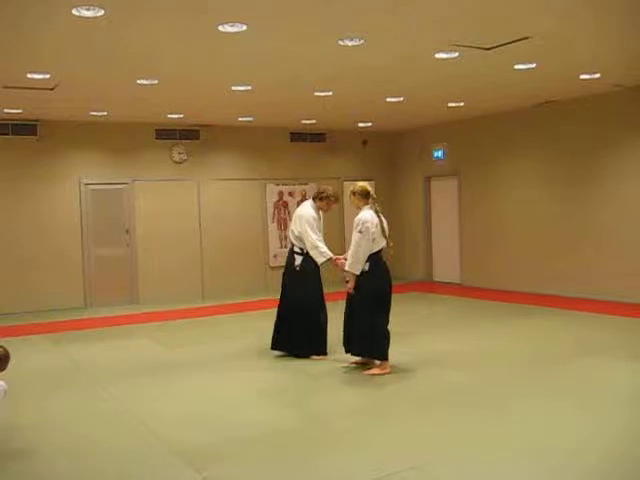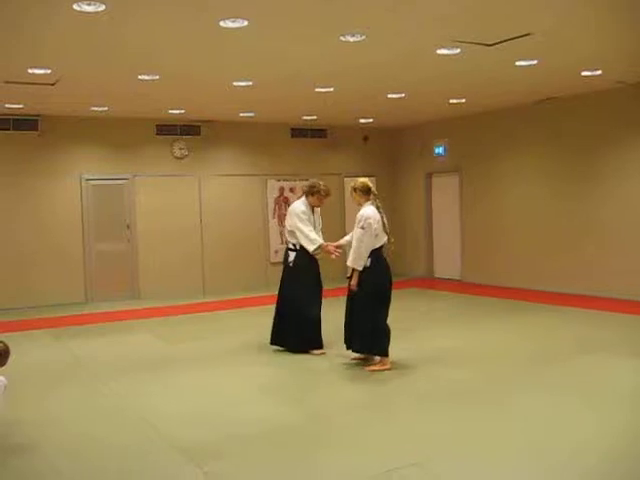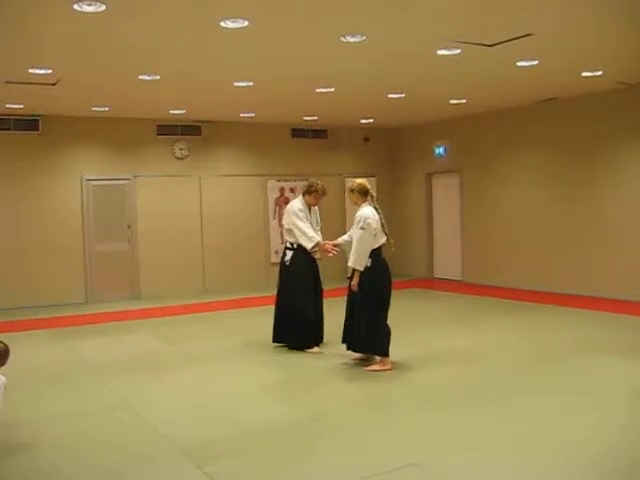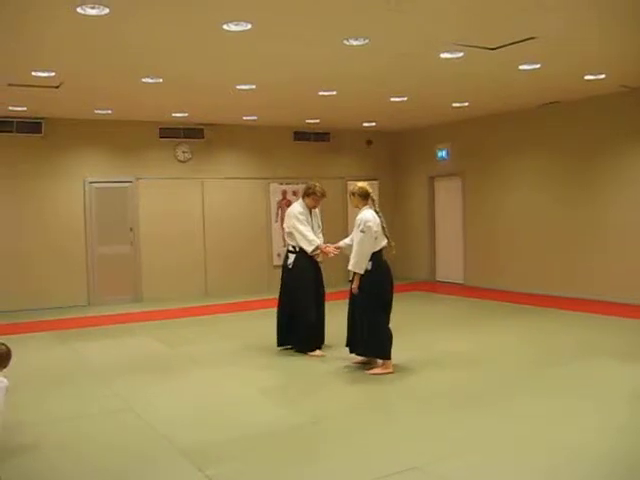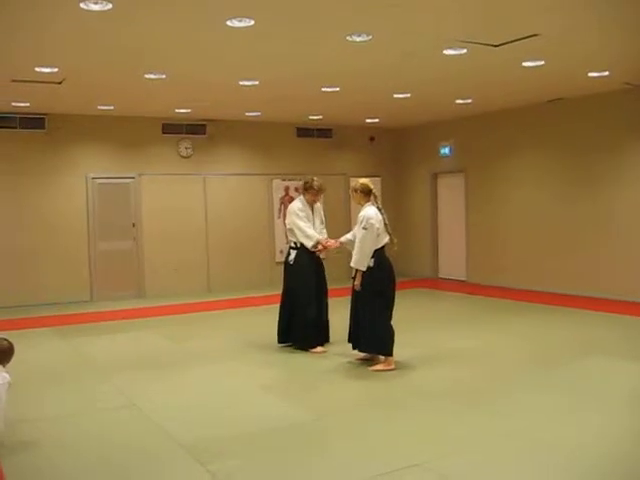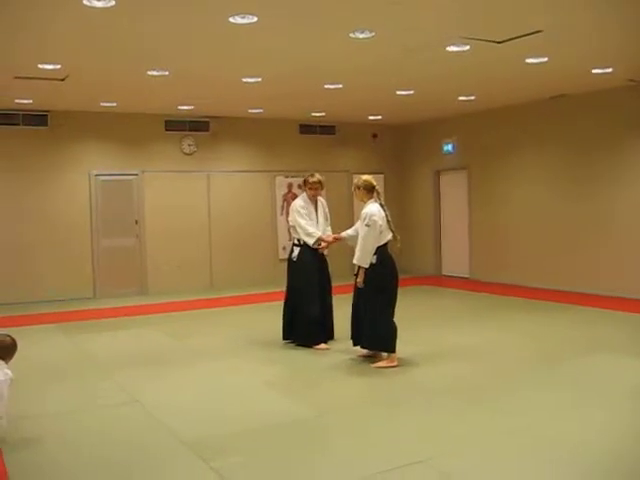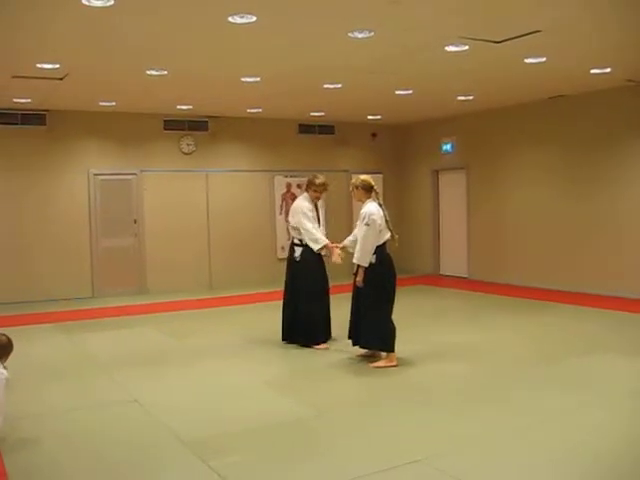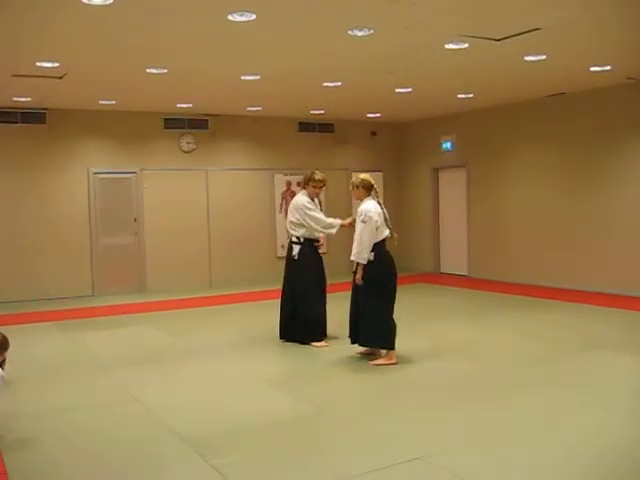
dt=0.3s
person 1, frame 1
left shoulder: (363, 218)
right shoulder: (377, 216)
left elbow: (360, 250)
left wrist: (352, 278)
right wrist: (346, 257)
left hip: (370, 273)
right hip: (377, 269)
left knee: (373, 317)
right knee: (363, 314)
left ankle: (383, 363)
right ankle: (369, 356)
person 1, frame 2
left shoulder: (365, 214)
right shoulder: (374, 211)
left elbow: (361, 247)
left wrist: (355, 275)
right wrist: (337, 244)
left hip: (371, 268)
right hip: (376, 266)
left knee: (373, 313)
right knee: (363, 310)
left ankle: (384, 360)
right ankle: (369, 352)
person 1, frame 3
left shoulder: (364, 214)
right shoulder: (370, 211)
left elbow: (361, 247)
right elbow: (353, 236)
left wrist: (356, 276)
right wrist: (333, 243)
left hip: (371, 269)
right hip: (374, 267)
left knee: (374, 312)
right knee: (363, 310)
left ankle: (384, 360)
right ankle: (369, 352)
person 1, frame 4
left shoulder: (365, 218)
right shoulder: (370, 214)
left elbow: (362, 250)
right elbow: (355, 239)
left wrist: (356, 278)
right wrist: (335, 246)
left hip: (373, 271)
right hip: (375, 270)
left knee: (376, 315)
right knee: (365, 313)
left ankle: (386, 363)
right ankle: (371, 355)
person 1, frame 5
left shoulder: (368, 215)
right shoulder: (372, 211)
left elbow: (364, 247)
right elbow: (357, 235)
left wrist: (359, 275)
right wrist: (338, 241)
left hip: (375, 268)
right hip: (376, 266)
left knee: (378, 312)
right knee: (367, 310)
left ankle: (388, 360)
right ankle: (373, 352)
person 1, frame 6
left shoulder: (371, 211)
right shoulder: (374, 208)
left elbow: (367, 244)
right elbow: (358, 231)
left wrist: (361, 272)
right wrist: (338, 236)
left hip: (378, 266)
right hip: (378, 264)
left knee: (380, 309)
right knee: (368, 307)
left ankle: (391, 357)
right ankle: (376, 349)
person 1, frame 7
left shoulder: (369, 211)
right shoulder: (372, 208)
left elbow: (366, 243)
right elbow: (360, 234)
left wrist: (361, 271)
right wrist: (344, 245)
left hip: (376, 265)
right hip: (376, 263)
left knee: (379, 309)
right knee: (367, 306)
left ankle: (390, 356)
right ankle: (374, 348)
person 1, frame 8
left shoulder: (366, 209)
right shoulder: (374, 205)
left elbow: (364, 241)
left wrist: (359, 268)
right wrist: (356, 223)
left hip: (376, 262)
right hip: (379, 260)
left knee: (379, 306)
right knee: (368, 304)
left ankle: (390, 354)
right ankle: (375, 347)
person 2, frame 1
left shoulder: (313, 210)
right shoulder: (307, 214)
right elbow: (314, 242)
left wrist: (331, 257)
right wrist: (333, 259)
left hip: (302, 259)
right hip: (302, 261)
left knee: (296, 303)
right knee: (310, 305)
left ankle: (293, 344)
right ankle: (309, 348)
person 2, frame 2
left shoulder: (314, 210)
right shoulder: (297, 209)
right elbow: (306, 234)
left wrist: (323, 247)
right wrist: (324, 246)
left hip: (308, 256)
right hip: (297, 257)
left knee: (312, 298)
right knee: (303, 300)
left ankle: (291, 339)
right ankle: (309, 343)
person 2, frame 3
left shoulder: (313, 209)
right shoulder: (294, 208)
right elbow: (304, 232)
left wrist: (320, 246)
right wrist: (321, 244)
left hip: (308, 255)
right hip: (295, 257)
left knee: (313, 296)
right knee: (300, 299)
left ankle: (302, 337)
right ankle: (304, 341)
person 2, frame 4
left shoulder: (314, 212)
right shoulder: (294, 212)
right elbow: (305, 235)
left wrist: (321, 249)
right wrist: (322, 247)
left hip: (310, 258)
right hip: (297, 259)
left knee: (315, 300)
right knee: (303, 302)
left ankle: (313, 340)
right ankle: (307, 344)
person 2, frame 5
left shoulder: (317, 207)
right shoulder: (295, 208)
left elbow: (321, 229)
right elbow: (305, 231)
left wrist: (322, 244)
right wrist: (323, 242)
left hip: (313, 255)
right hip: (299, 256)
left knee: (318, 296)
right knee: (304, 299)
left ankle: (317, 337)
right ankle: (307, 341)
person 2, frame 6
left shoulder: (322, 203)
right shoulder: (298, 205)
left elbow: (326, 226)
right elbow: (306, 228)
left wrist: (326, 241)
right wrist: (324, 238)
left hip: (317, 252)
right hip: (302, 253)
left knee: (322, 293)
right knee: (307, 296)
left ankle: (320, 334)
right ankle: (311, 338)
person 2, frame 7
left shoulder: (316, 204)
right shoulder: (301, 205)
right elbow: (310, 231)
left wrist: (326, 245)
right wrist: (329, 246)
left hip: (313, 251)
right hip: (302, 252)
left knee: (319, 292)
right knee: (307, 295)
left ankle: (303, 334)
right ankle: (311, 337)
person 2, frame 8
left shoulder: (312, 200)
right shoulder: (300, 202)
right elbow: (320, 221)
left wrist: (321, 238)
right wrist: (342, 223)
left hip: (310, 248)
right hip: (301, 250)
left knee: (316, 290)
right knee: (306, 292)
right ankle: (310, 334)
